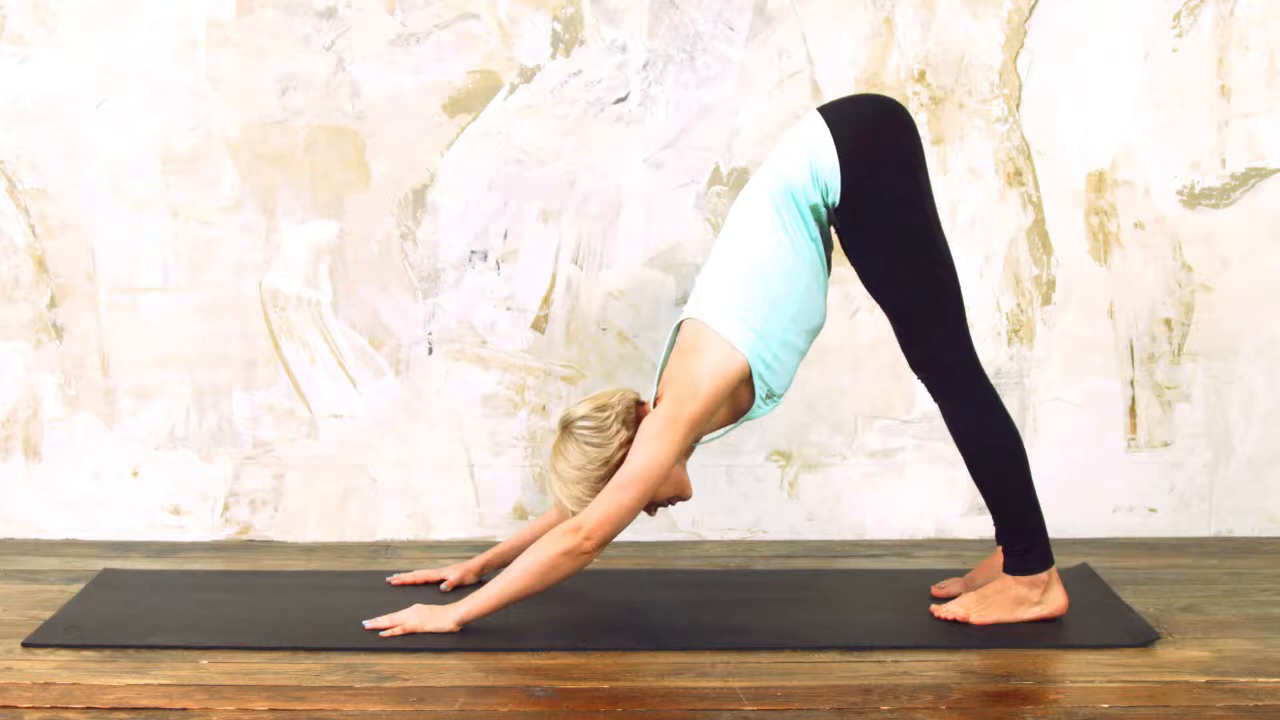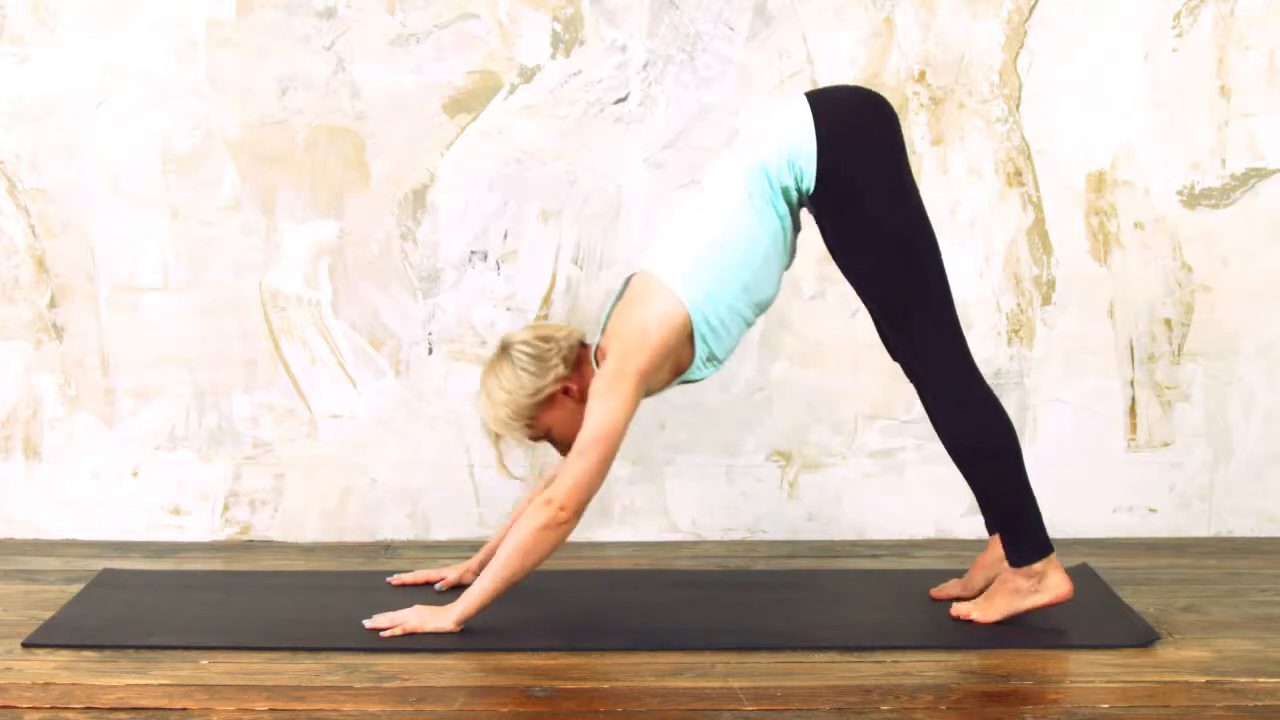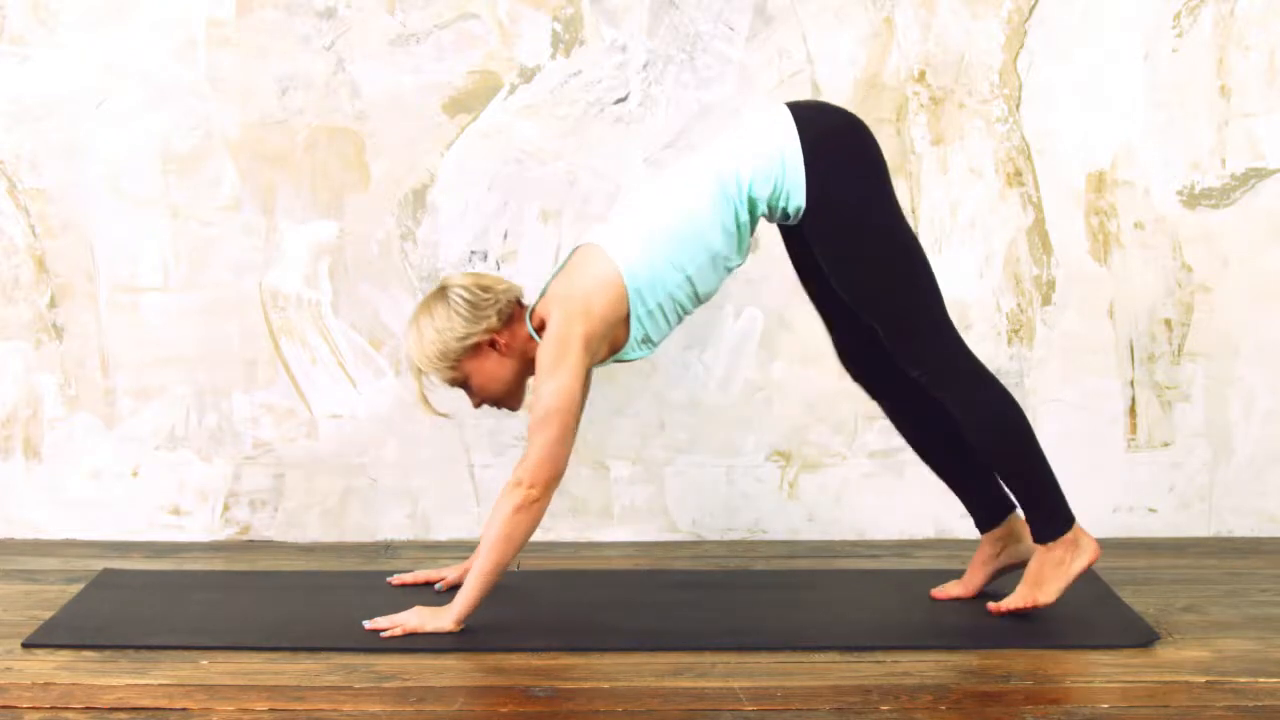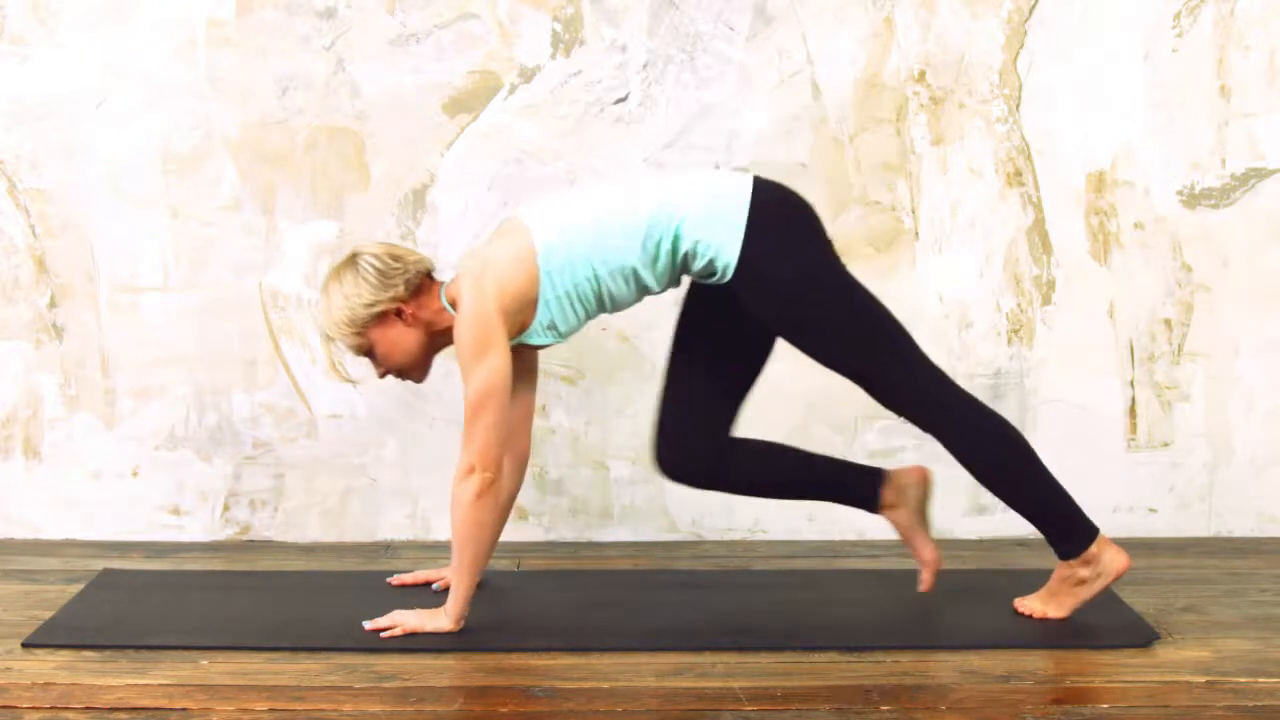
dt=0.5s
person 1, frame 1
left shoulder: (680, 411)
right shoulder: (679, 404)
left elbow: (583, 537)
right elbow: (583, 511)
left wrist: (460, 613)
right wrist: (480, 564)
left hip: (854, 153)
right hip: (841, 158)
left knee: (948, 370)
right knee: (942, 369)
left ankle: (1034, 578)
right ankle: (1015, 551)
person 1, frame 2
left shoulder: (627, 361)
right shoulder: (619, 353)
left elbow: (558, 509)
right elbow: (559, 489)
left wrist: (456, 612)
right wrist: (476, 564)
left hip: (835, 142)
right hip: (819, 146)
left knee: (935, 359)
right knee: (921, 355)
left ankle: (1033, 566)
right ankle: (1009, 543)
person 1, frame 3
left shoulder: (568, 328)
right shoulder: (558, 320)
left elbow: (531, 484)
right elbow: (541, 476)
left wrist: (457, 609)
right wrist: (477, 562)
left hip: (813, 158)
right hip: (794, 169)
left knee: (931, 359)
right knee: (875, 366)
left ankle: (1060, 536)
right ankle: (1005, 530)
person 1, frame 4
left shoulder: (479, 305)
right shoulder: (500, 304)
left elbow: (479, 472)
right elbow: (508, 459)
left wrist: (452, 610)
right wrist: (465, 564)
left hip: (750, 234)
right hip: (733, 242)
left knee: (917, 392)
right knee: (687, 453)
left ankle: (1086, 553)
right ankle: (888, 494)
